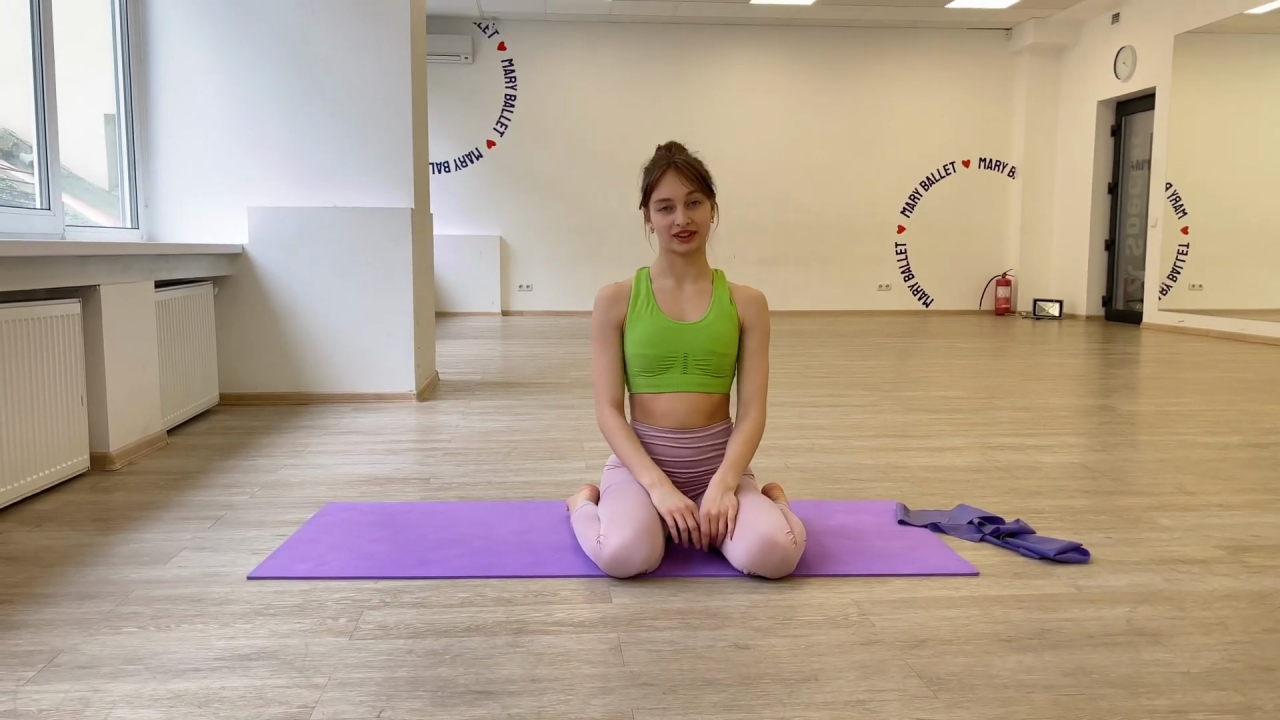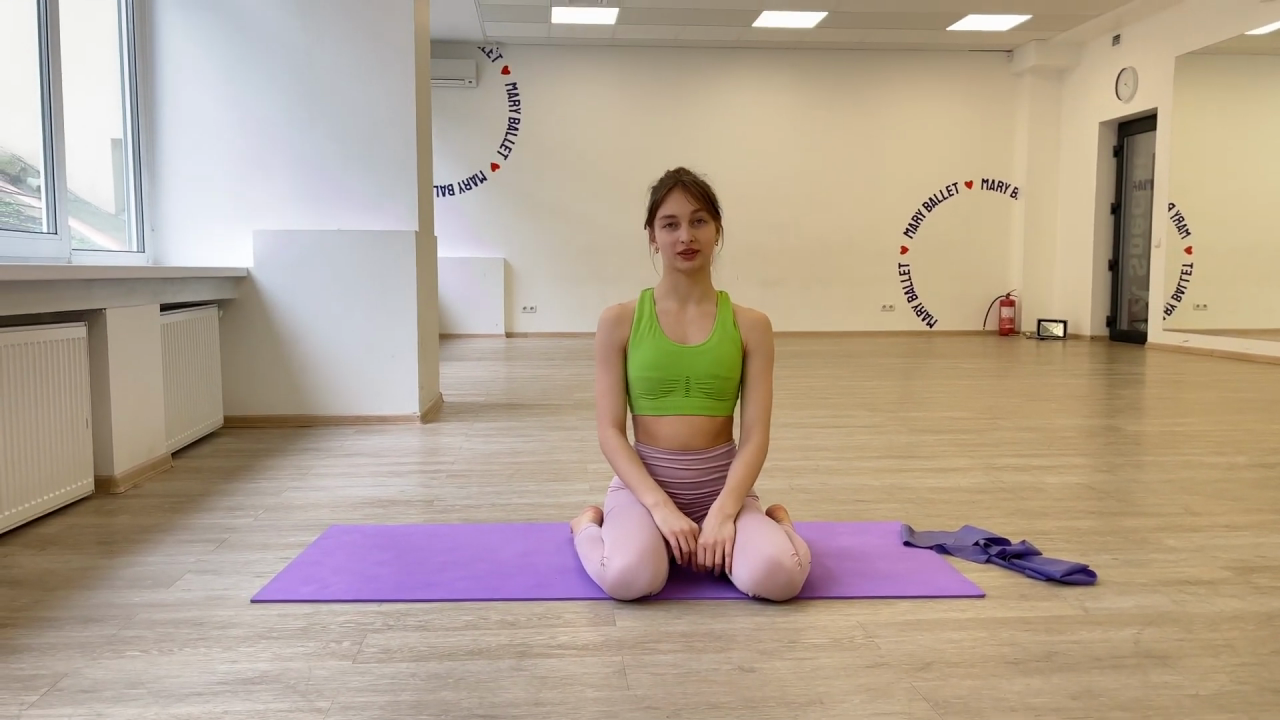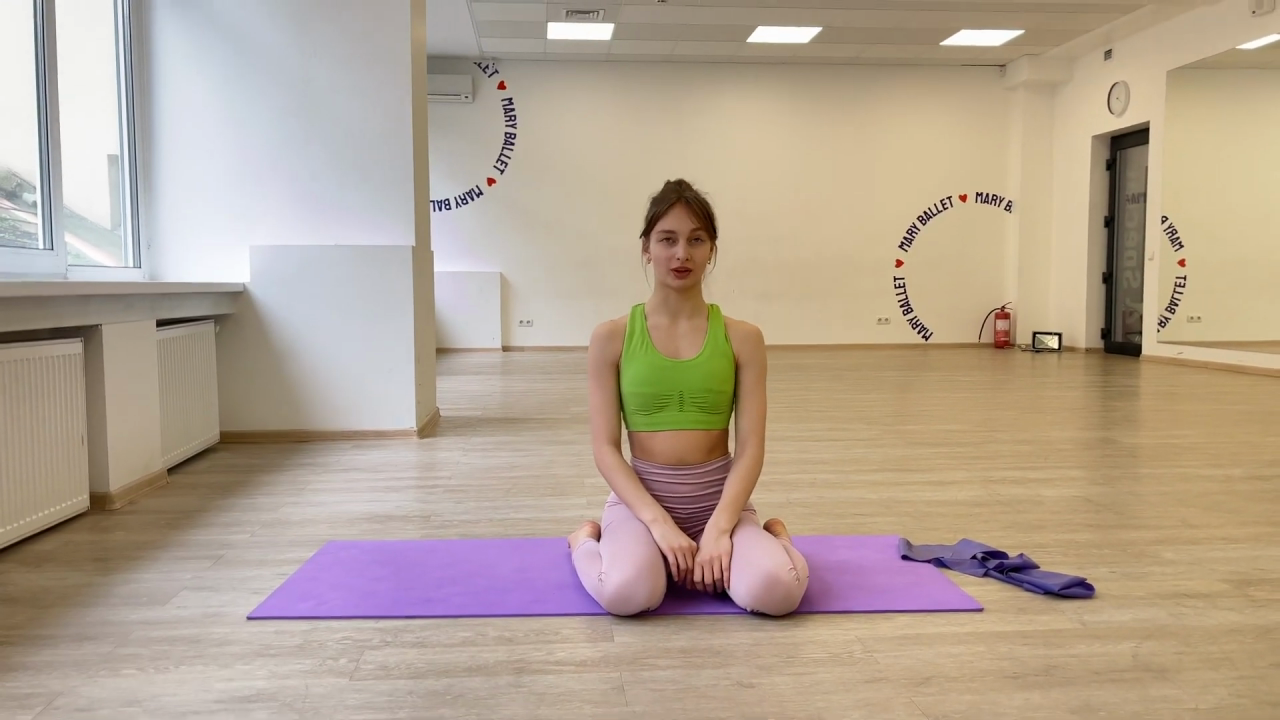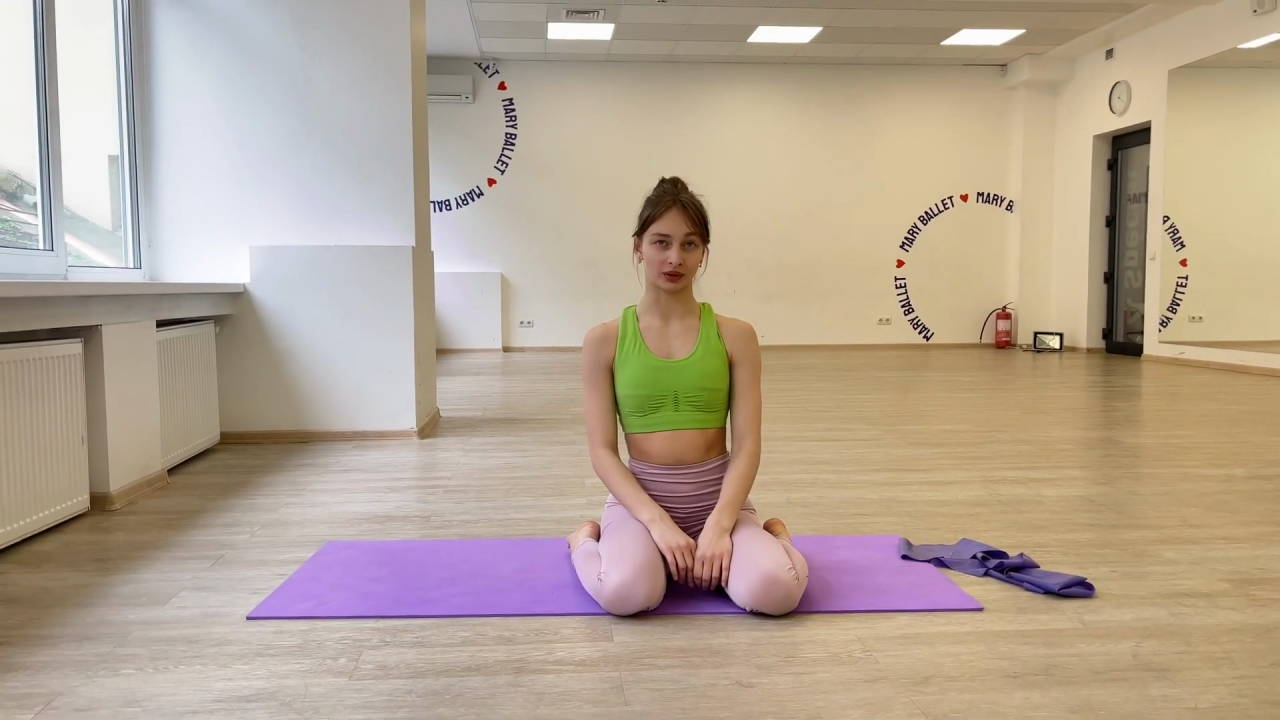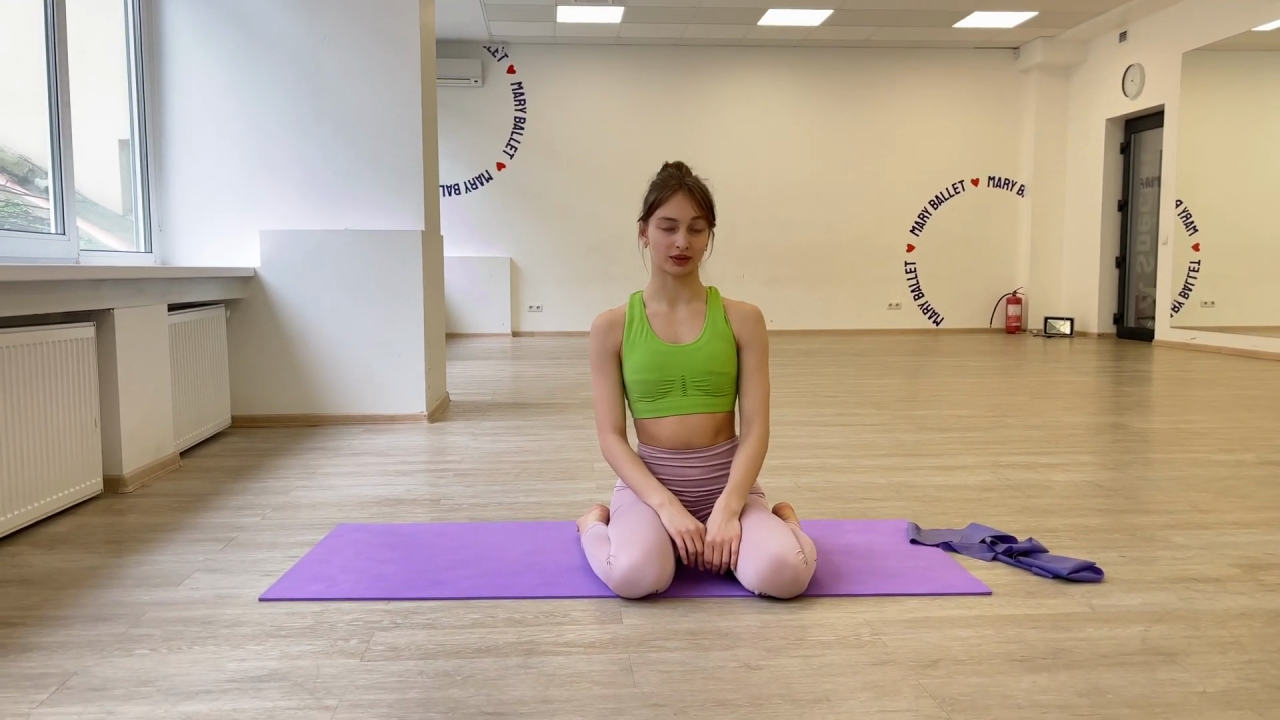
dt=0.5s
person 1, frame 1
left shoulder: (746, 303)
right shoulder: (616, 299)
left elbow: (752, 412)
right elbow: (608, 410)
left wrist: (722, 485)
right wrist: (659, 485)
left hip: (718, 460)
right hip: (640, 459)
left knee: (771, 553)
right knee: (624, 555)
left ankle: (769, 500)
right ankle: (586, 503)
person 1, frame 2
left shoulder: (751, 325)
right shoulder: (619, 321)
left elbow: (755, 435)
right elbow: (610, 431)
left wrist: (722, 512)
right wrist: (661, 506)
left hip: (722, 483)
right hip: (643, 482)
left knee: (777, 577)
right knee: (629, 577)
left ankle: (774, 522)
right ankle: (588, 526)
person 1, frame 3
left shoulder: (743, 338)
right shoulder: (611, 337)
left elbow: (750, 448)
right elbow: (606, 448)
left wrist: (719, 527)
right wrist: (659, 522)
left hip: (718, 497)
right hip: (641, 496)
left knee: (774, 590)
right knee: (627, 593)
left ankle: (772, 536)
right ankle: (587, 540)
person 1, frame 4
left shoulder: (735, 336)
right shoulder: (604, 340)
left elbow: (747, 444)
right elbow: (602, 451)
left wrist: (719, 525)
right wrist: (657, 521)
left hip: (717, 496)
right hip: (639, 497)
left knee: (774, 591)
right knee: (626, 592)
left ankle: (772, 535)
right ankle: (586, 540)
person 1, frame 5
left shoulder: (743, 320)
right shoulder: (611, 326)
left elbow: (756, 429)
right elbow: (611, 436)
left wrist: (727, 509)
right wrist: (667, 506)
left hip: (725, 479)
right hip: (649, 480)
left knee: (783, 574)
right knee: (634, 577)
left ankle: (780, 519)
right ankle: (596, 523)
